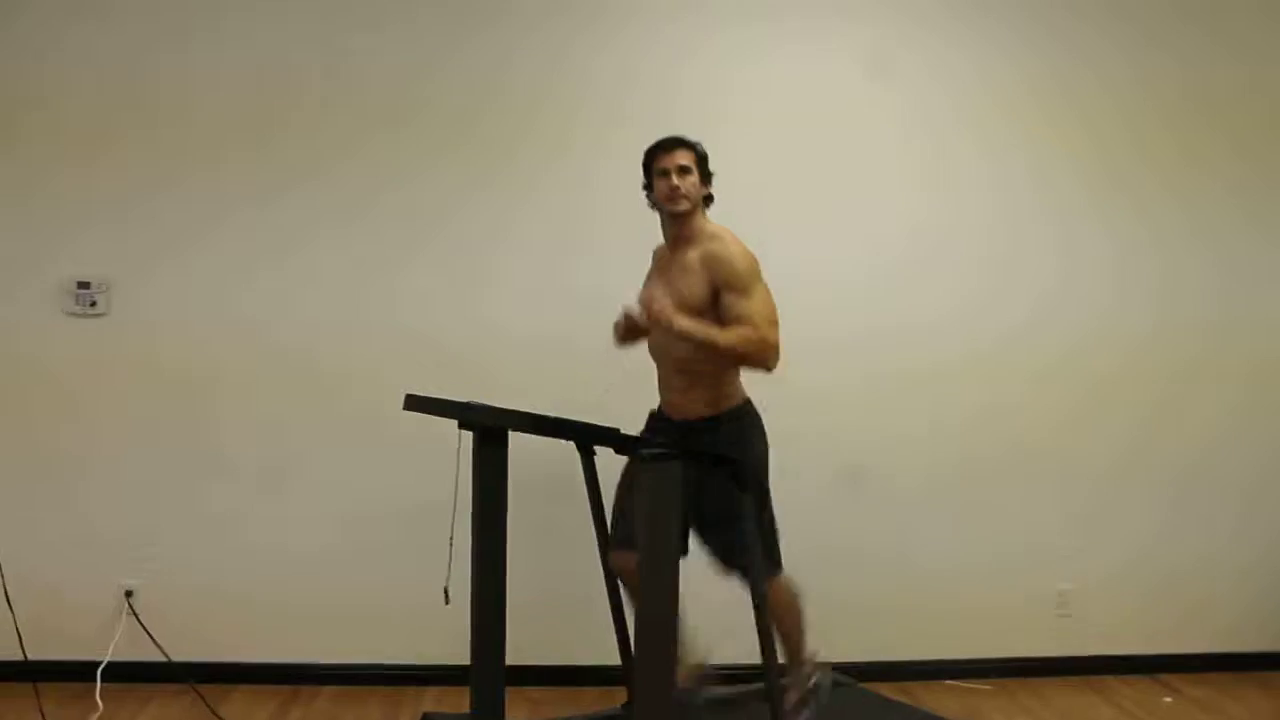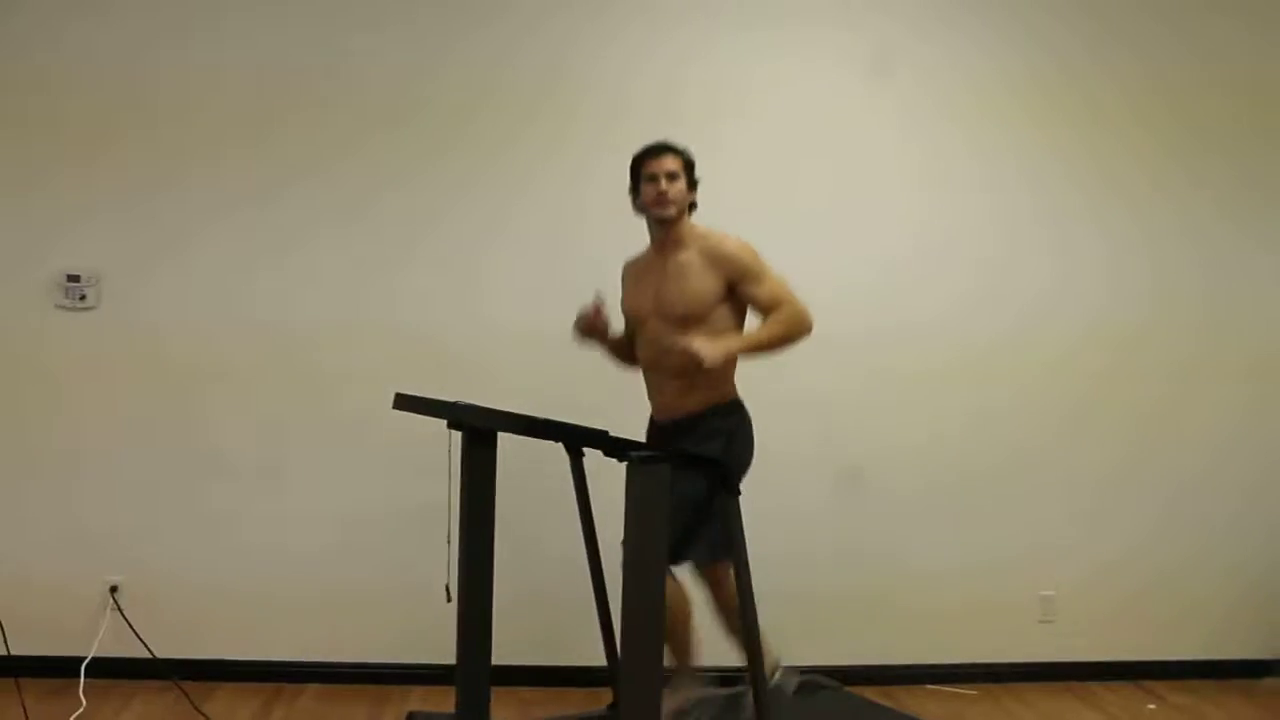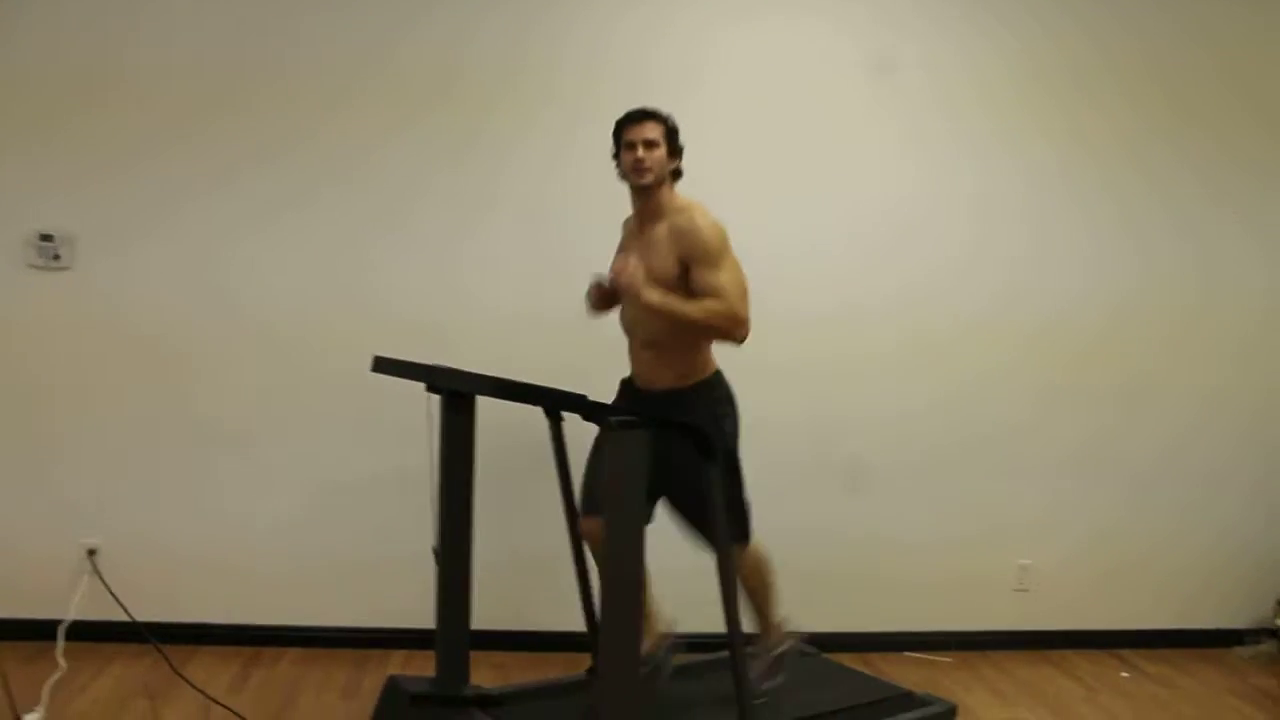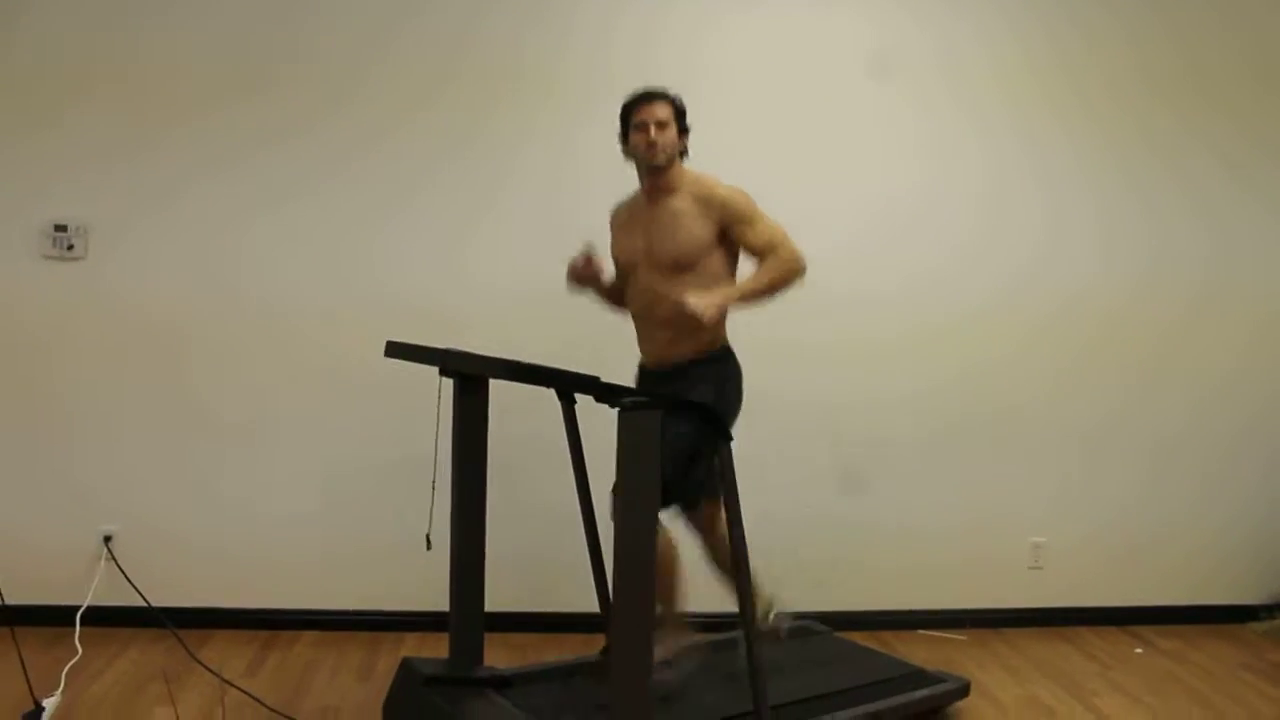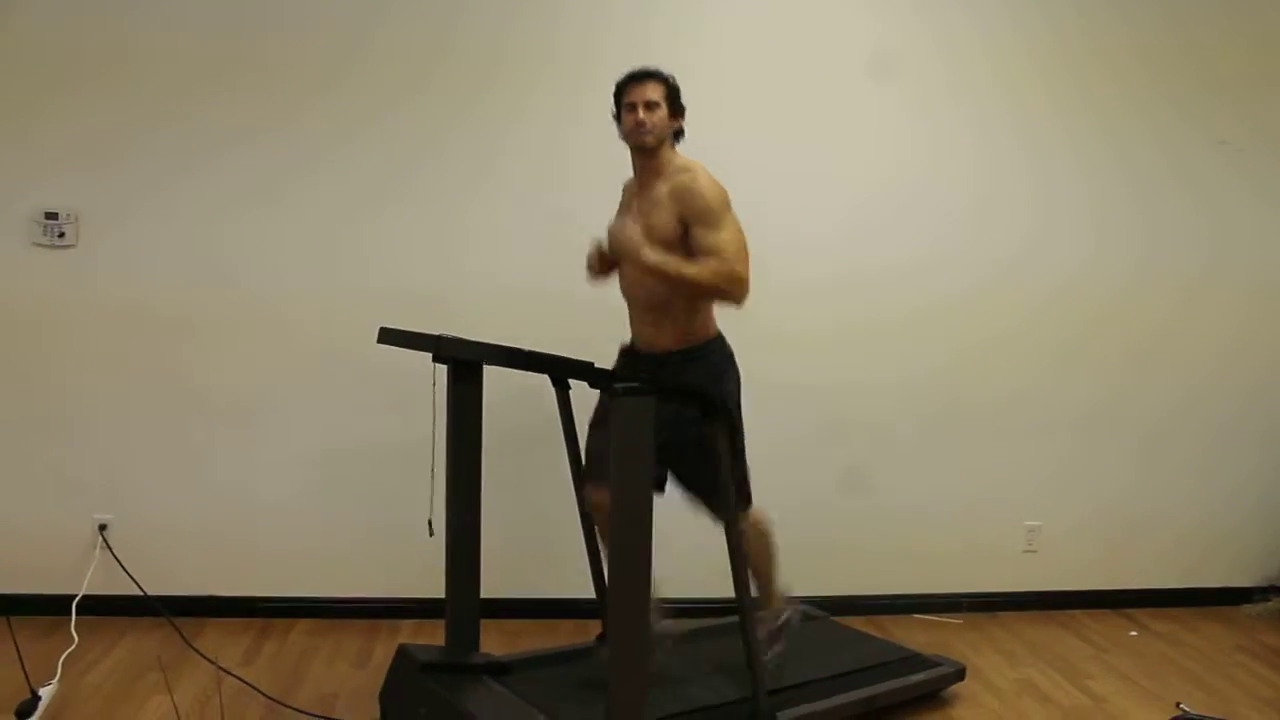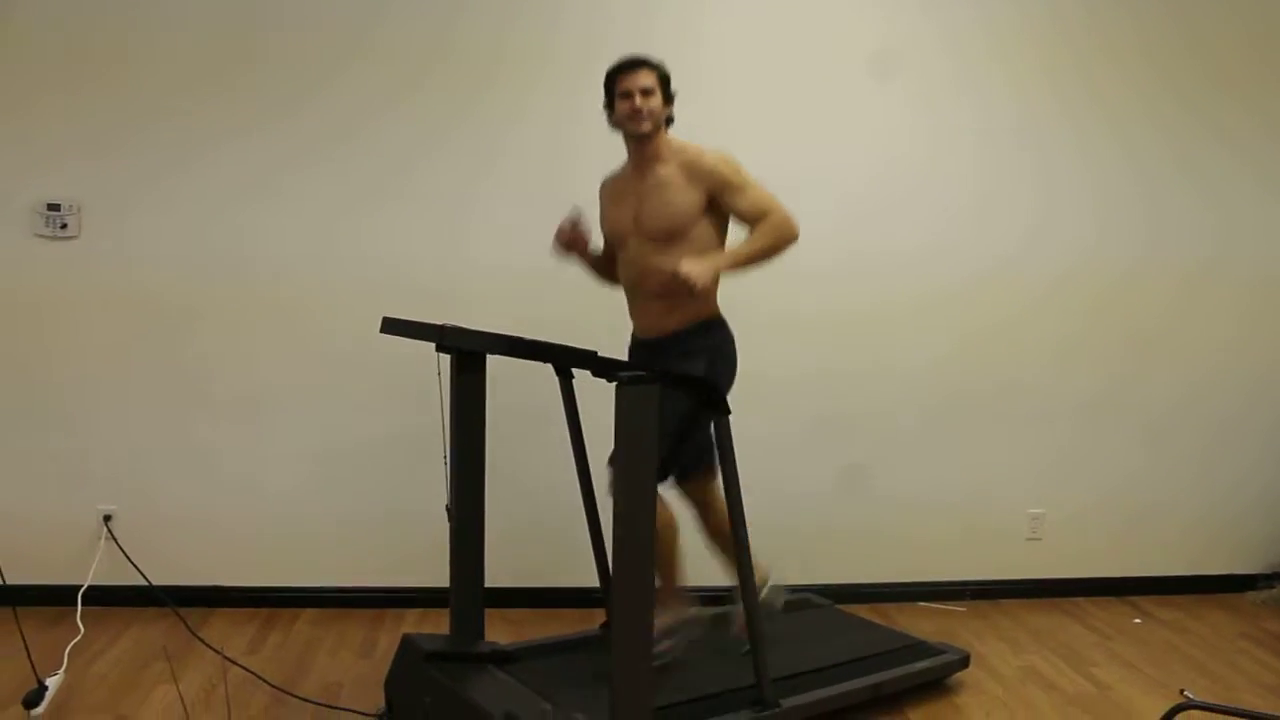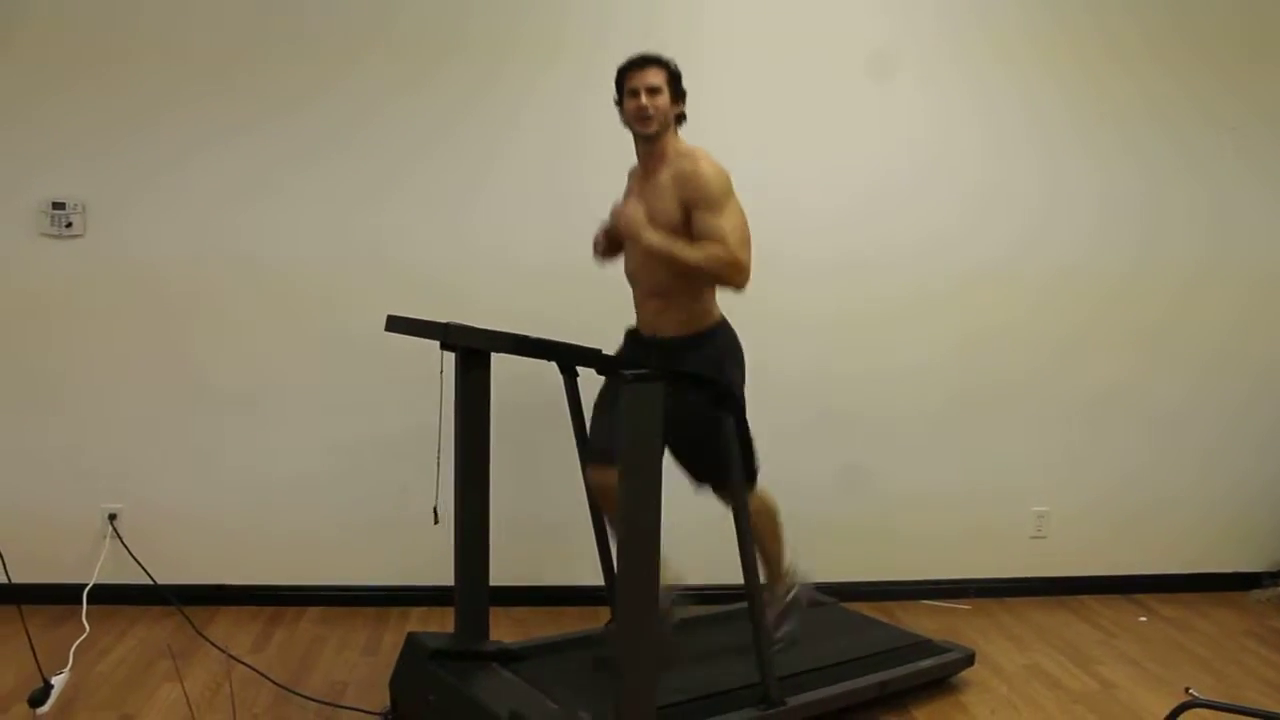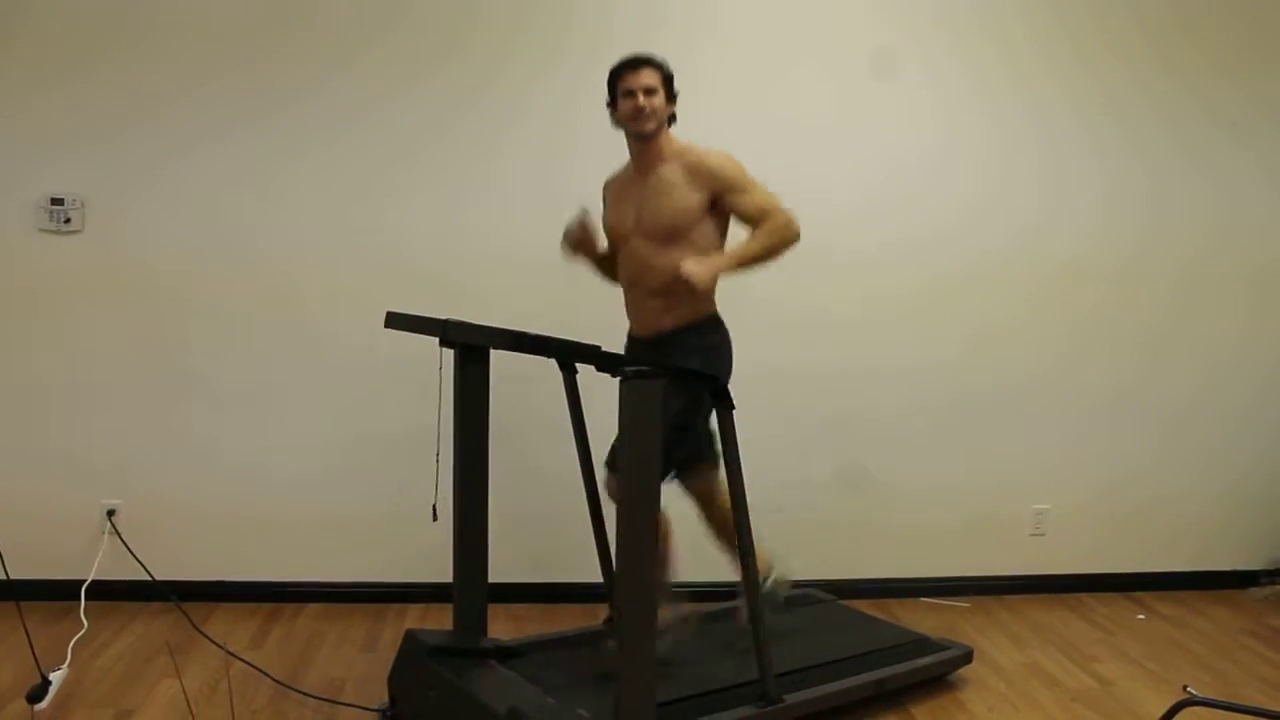
dt=0.4s
person 1, frame 1
left shoulder: (726, 253)
right shoulder: (663, 257)
left elbow: (765, 349)
left wrist: (677, 324)
right wrist: (642, 328)
left hip: (726, 431)
right hip: (667, 426)
left knee: (754, 569)
right knee: (625, 556)
right ankle: (673, 667)
person 1, frame 2
left shoulder: (725, 254)
right shoulder: (634, 271)
left elbow: (797, 318)
left wrist: (728, 345)
right wrist: (603, 334)
left hip: (717, 432)
right hip: (665, 435)
right knee: (709, 566)
left ankle: (685, 684)
right ankle: (766, 670)
person 1, frame 3
left shoulder: (696, 227)
right shoulder: (632, 226)
left elbow: (736, 322)
left wrist: (648, 296)
right wrist: (613, 296)
left hip: (696, 403)
right hip: (637, 396)
left knee: (725, 540)
right knee: (594, 524)
left ankle: (772, 639)
right ankle: (648, 634)
person 1, frame 4
left shoulder: (718, 199)
right shoulder: (623, 215)
left elbow: (789, 260)
left wrist: (720, 296)
right wrist: (597, 281)
left hip: (706, 378)
right hip: (654, 380)
right knee: (700, 510)
left ankle: (673, 630)
right ankle: (758, 610)
person 1, frame 5
left shoulder: (696, 188)
right shoulder: (633, 190)
left elbow: (735, 283)
left wrist: (646, 255)
right wrist: (614, 260)
left hip: (697, 366)
right hip: (638, 361)
left knee: (726, 506)
right knee: (600, 493)
left ankle: (773, 610)
person 1, frame 6
left shoulder: (704, 167)
right shoulder: (612, 187)
left elbow: (782, 226)
left wrist: (714, 263)
right wrist: (582, 250)
left hip: (699, 348)
right hip: (647, 350)
right knee: (696, 483)
left ankle: (669, 610)
right ankle: (754, 586)
person 1, frame 7
left shoulder: (701, 172)
right shoulder: (639, 176)
left elbow: (736, 268)
left wrist: (647, 240)
right wrist: (619, 241)
left hip: (701, 351)
right hip: (642, 345)
left knee: (731, 486)
right knee: (602, 476)
left ankle: (782, 589)
person 1, frame 8
left shoulder: (708, 167)
right shoulder: (615, 186)
left elbow: (784, 227)
left wrist: (713, 264)
right wrist: (591, 250)
left hip: (696, 347)
right hip: (642, 350)
left knee: (623, 482)
right knee: (698, 480)
right ankle: (761, 576)
